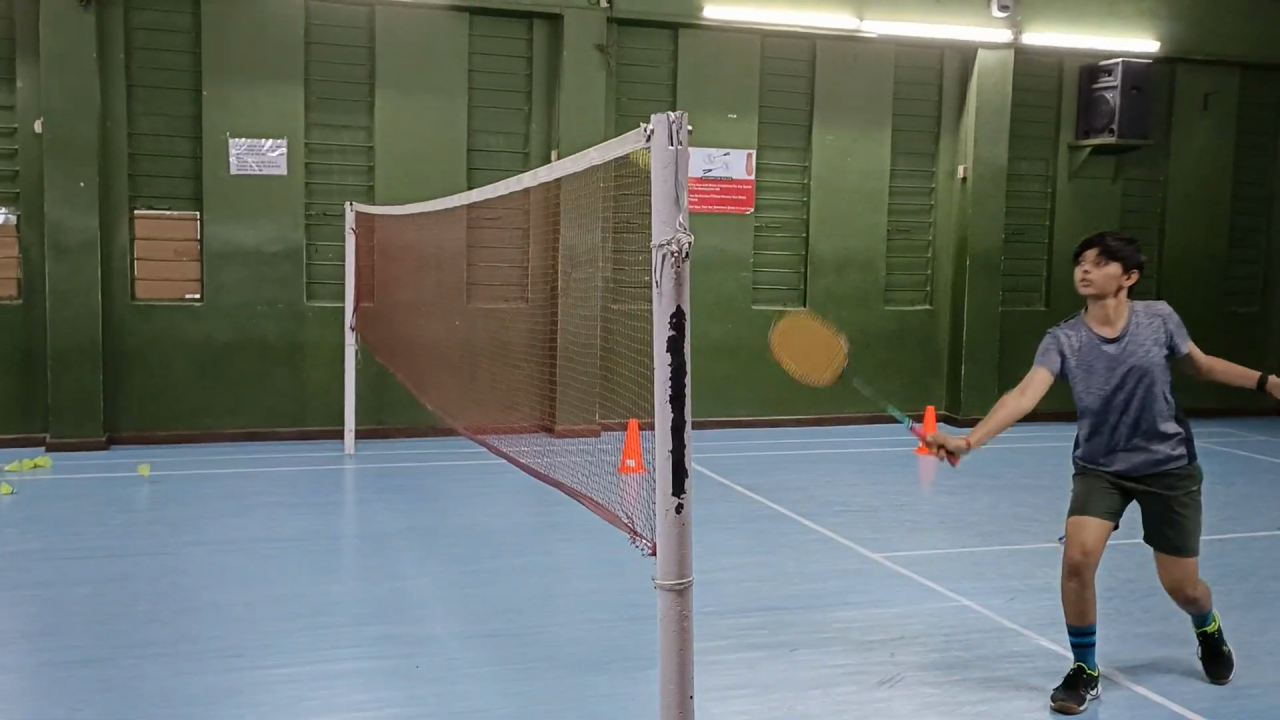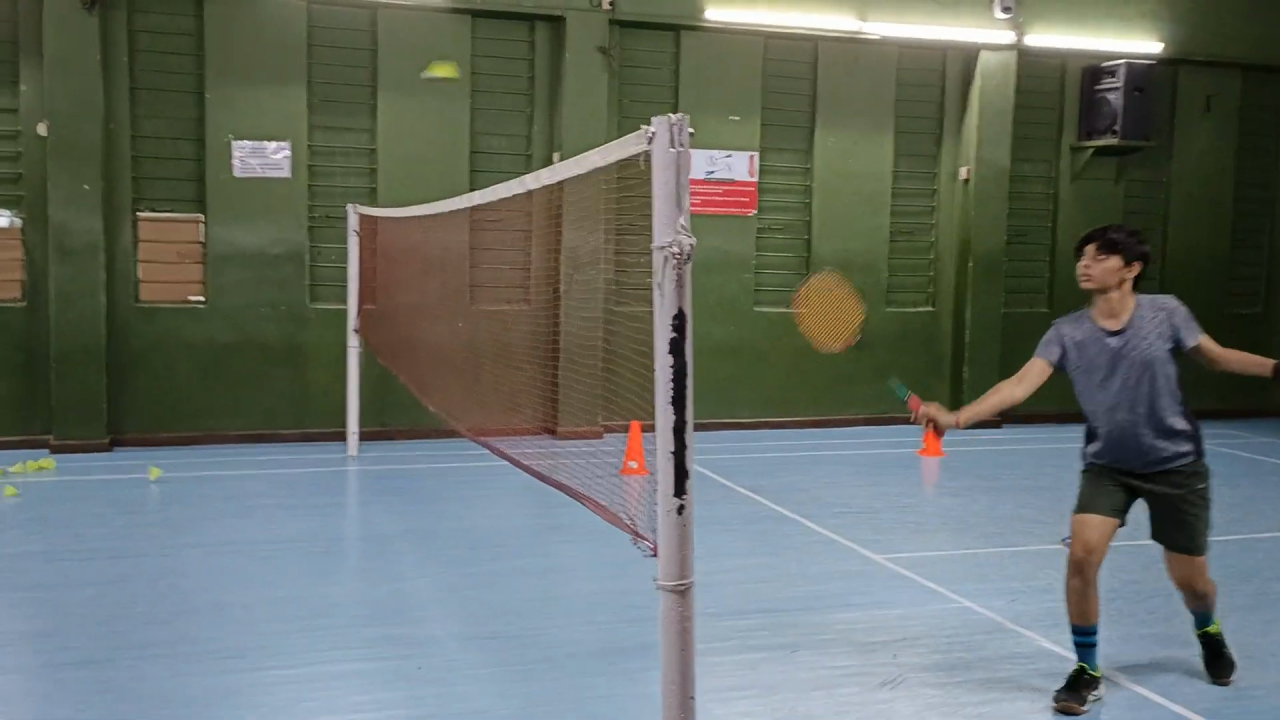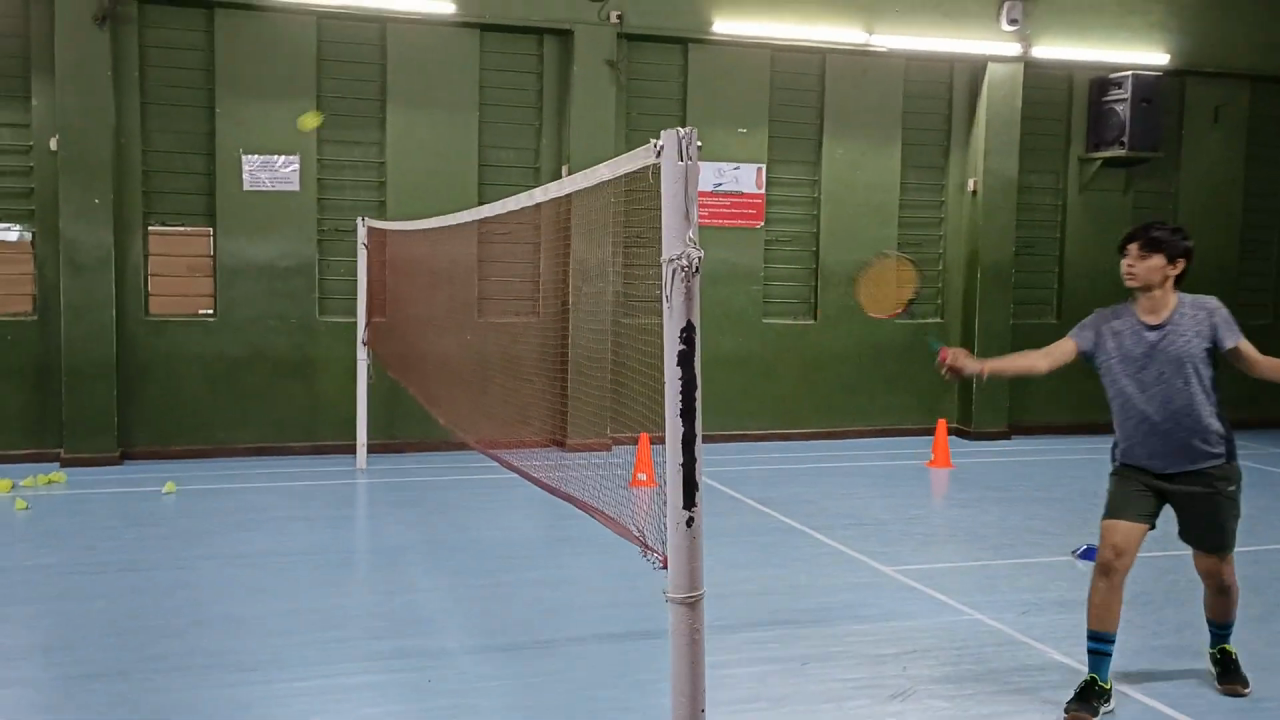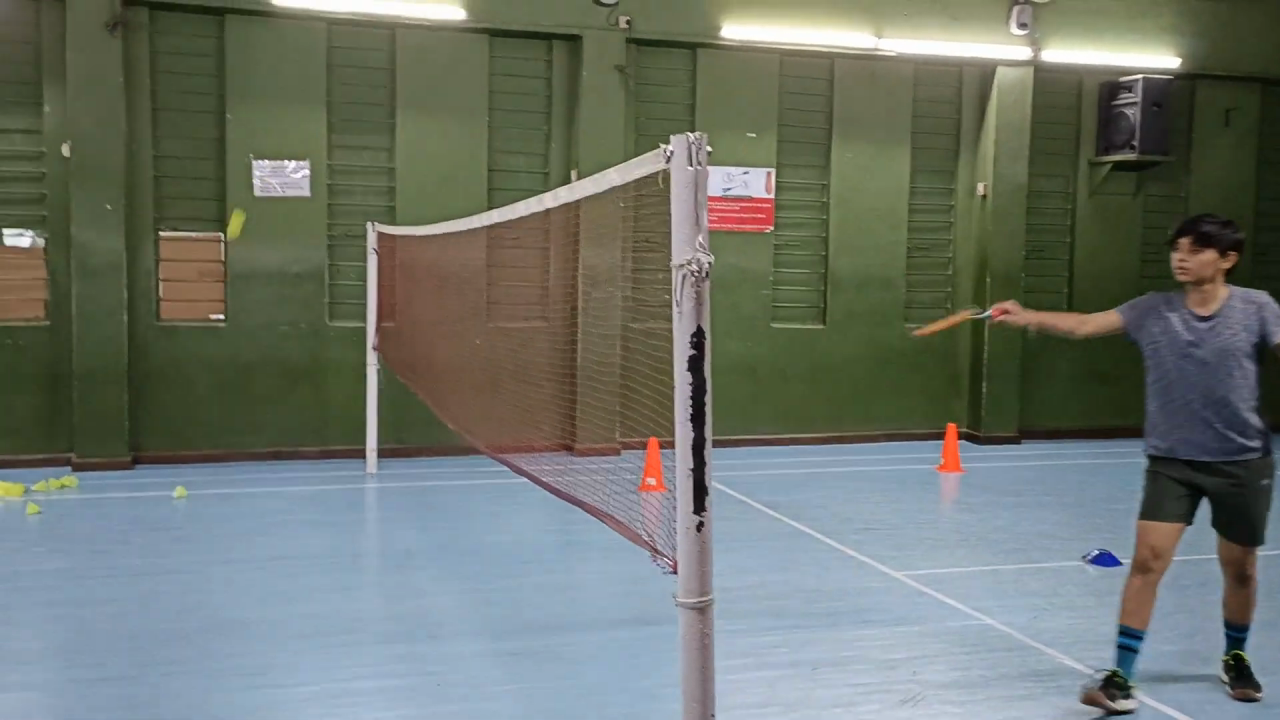
dt=0.2s
person 1, frame 1
left shoulder: (1159, 318)
right shoulder: (1062, 339)
left elbow: (1202, 365)
right elbow: (1025, 395)
right wrist: (969, 440)
left hip: (1169, 465)
right hip: (1100, 467)
left knee: (1181, 584)
right knee: (1078, 559)
left ankle: (1208, 631)
right ankle: (1085, 670)
person 1, frame 2
left shoulder: (1166, 313)
right shoulder: (1066, 332)
left elbow: (1216, 357)
right elbow: (1019, 385)
right wrist: (956, 417)
left hip: (1175, 462)
right hip: (1107, 465)
left knee: (1191, 579)
right knee: (1082, 556)
left ankle: (1208, 633)
right ankle: (1087, 671)
person 1, frame 3
left shoulder: (1206, 313)
right shoulder: (1103, 325)
right elbow: (1044, 359)
right wrist: (979, 367)
left hip: (1207, 465)
right hip: (1136, 467)
left knee: (1218, 575)
right knee: (1110, 560)
left ankle: (1222, 652)
person 1, frame 4
right shoulder: (1152, 310)
right elbow: (1085, 325)
right wrist: (1030, 317)
right hip: (1171, 459)
right knee: (1147, 560)
left ankle: (1235, 658)
right ankle: (1121, 678)
